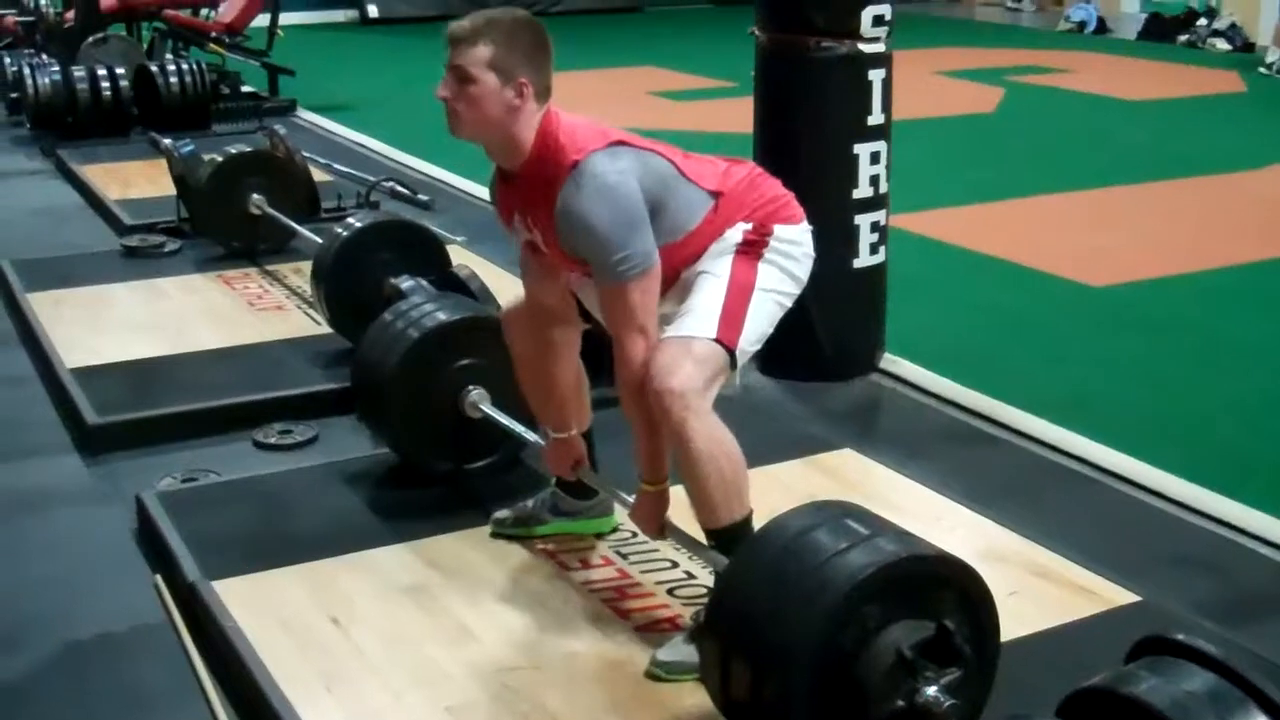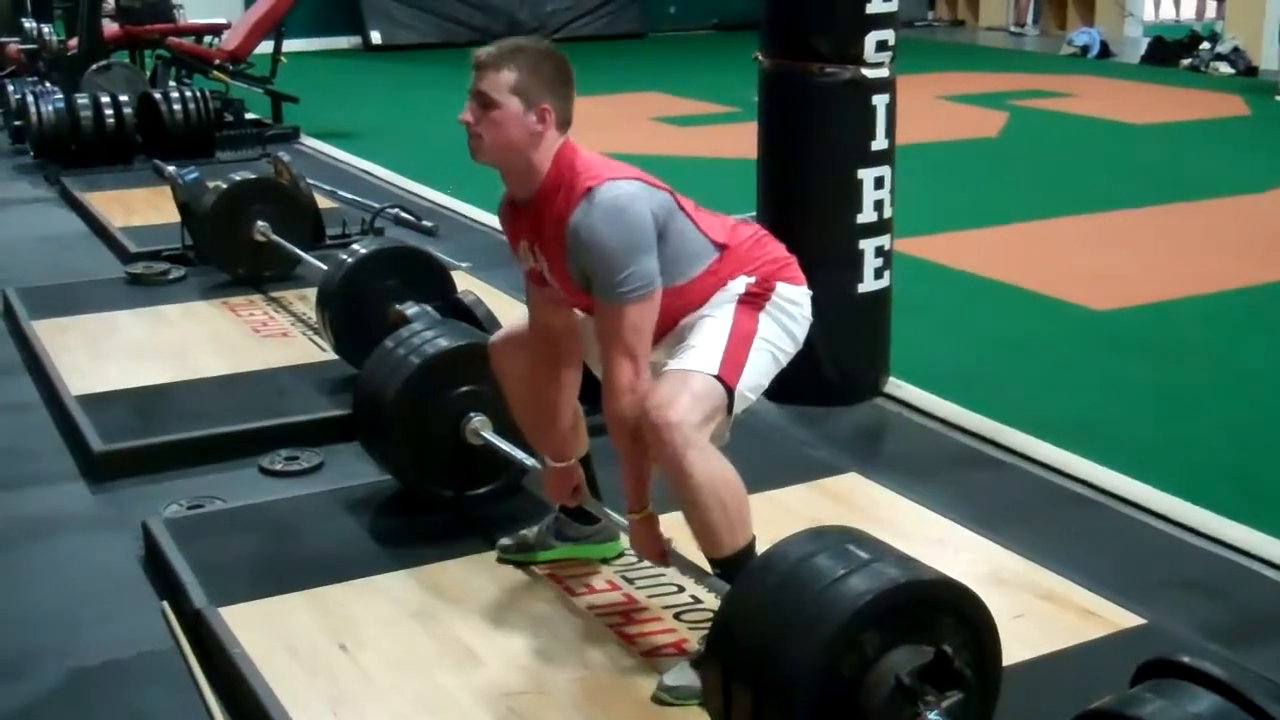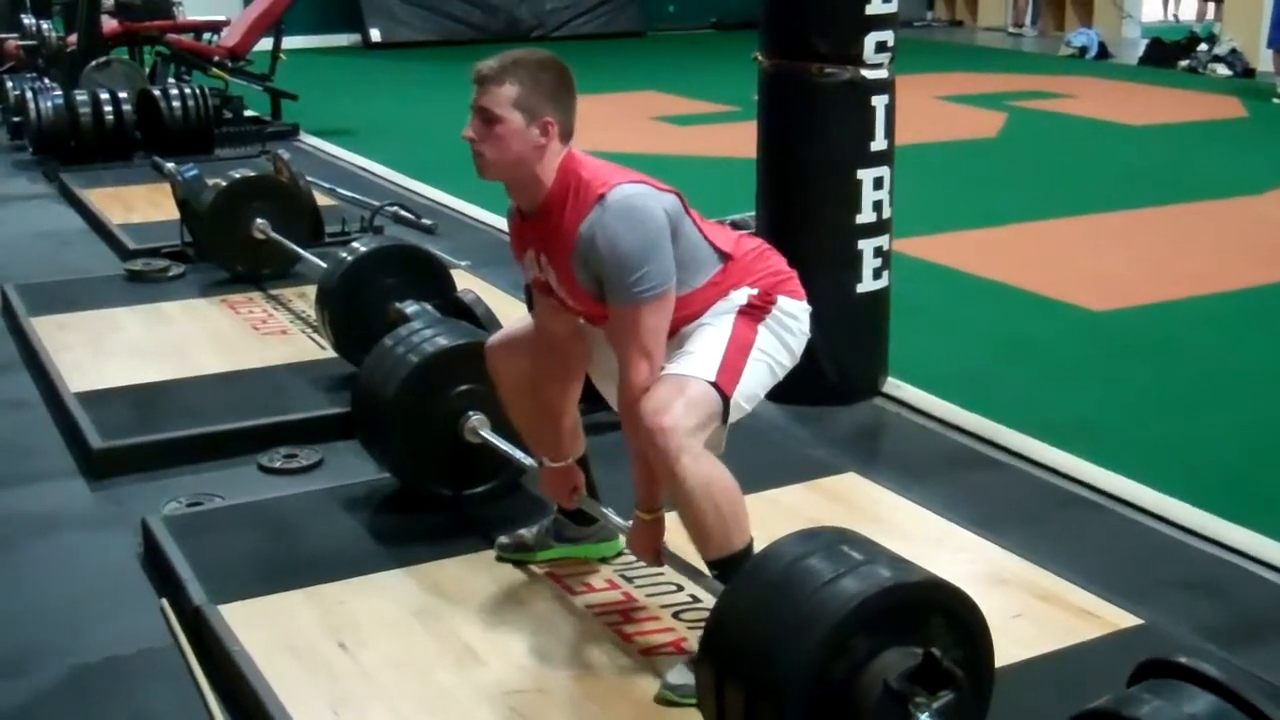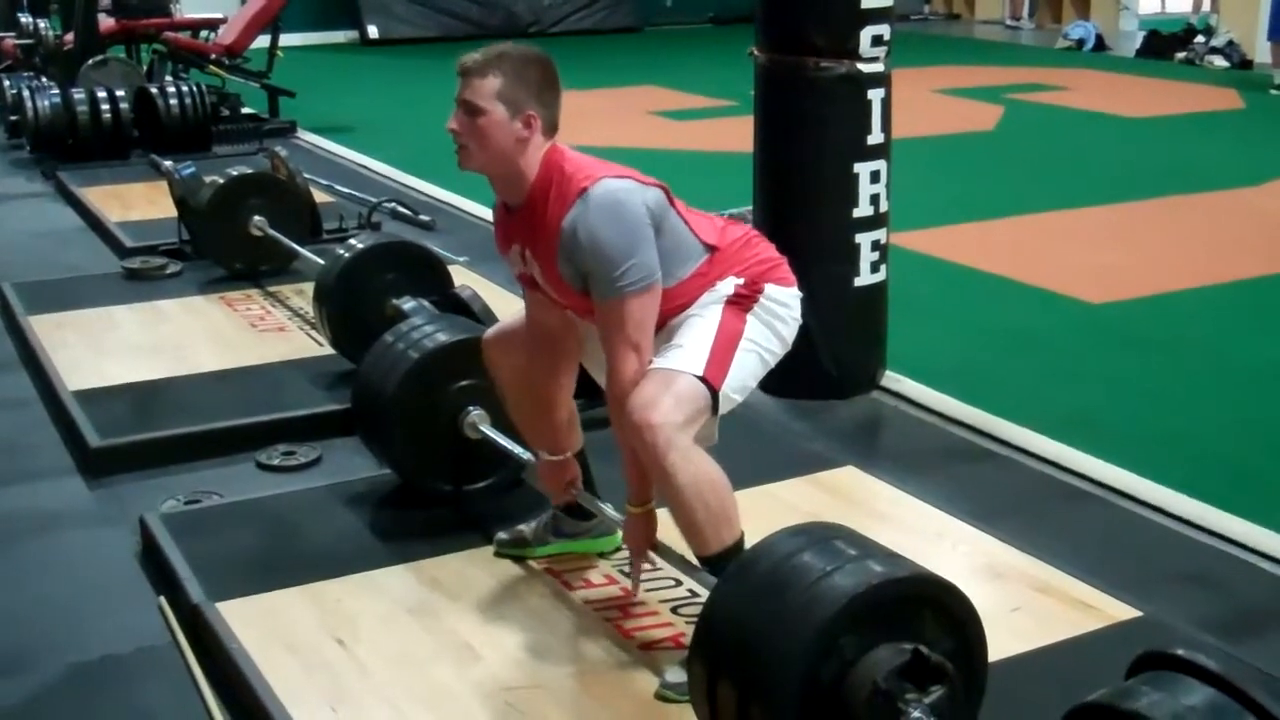
dt=1s
person 1, frame 1
left shoulder: (591, 183)
right shoulder: (513, 173)
left elbow: (634, 346)
right elbow: (551, 308)
left wrist: (652, 485)
right wrist: (561, 432)
left hip: (756, 236)
right hip: (670, 245)
left knee: (674, 385)
right knee: (522, 322)
right ankle: (579, 495)
person 1, frame 2
left shoulder: (605, 208)
right shoulder: (521, 204)
left elbow: (625, 375)
right elbow: (553, 335)
left wrist: (640, 511)
right wrist: (560, 459)
left hip: (753, 293)
right hip: (674, 301)
left knee: (671, 418)
right knee: (513, 351)
right ankle: (581, 521)
person 1, frame 3
left shoulder: (617, 214)
right shoulder: (527, 213)
left elbow: (639, 375)
right elbow: (558, 341)
left wrist: (648, 514)
right wrist: (557, 459)
left hip: (753, 304)
right hip: (653, 313)
left knee: (665, 423)
right knee: (508, 353)
right ankle: (581, 522)
person 1, frame 4
left shoulder: (599, 208)
right shoulder: (513, 208)
left elbow: (628, 368)
right elbow: (550, 333)
left wrist: (640, 507)
right wrist: (555, 454)
left hip: (744, 293)
right hip: (663, 301)
left knee: (654, 420)
right knee: (504, 347)
right ankle: (580, 517)
